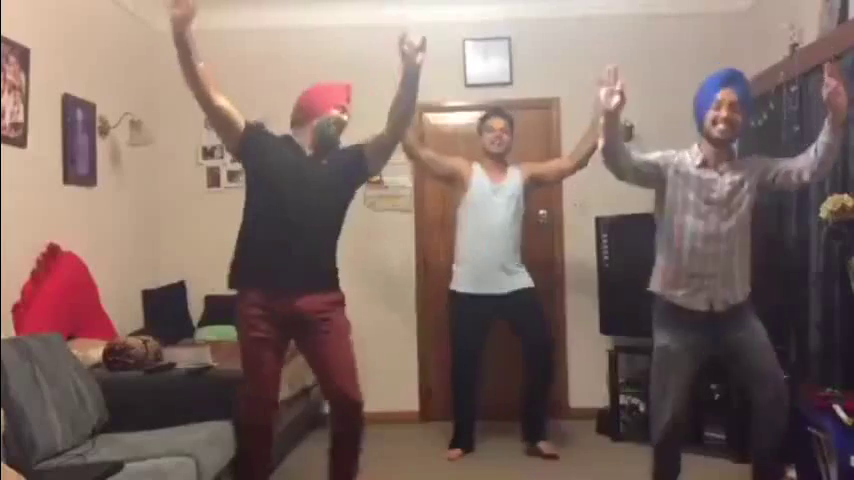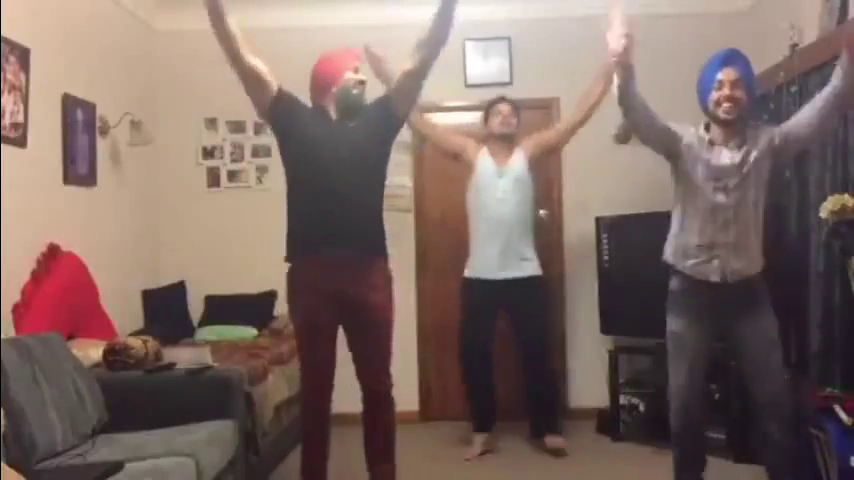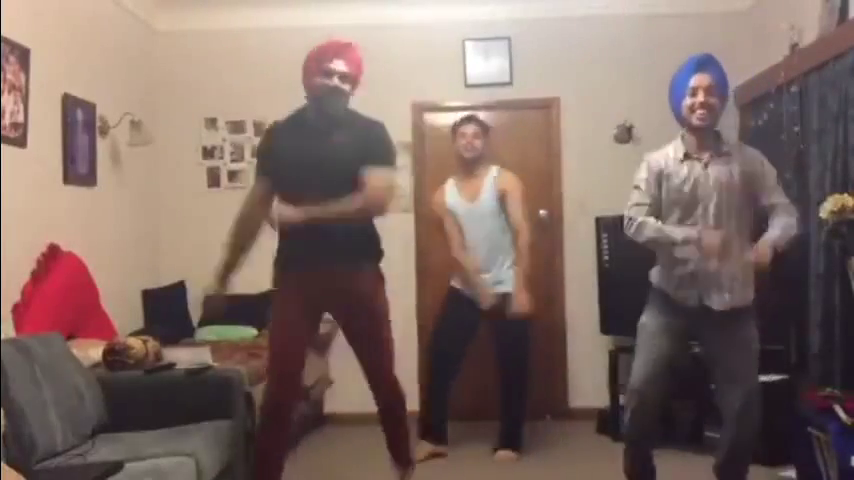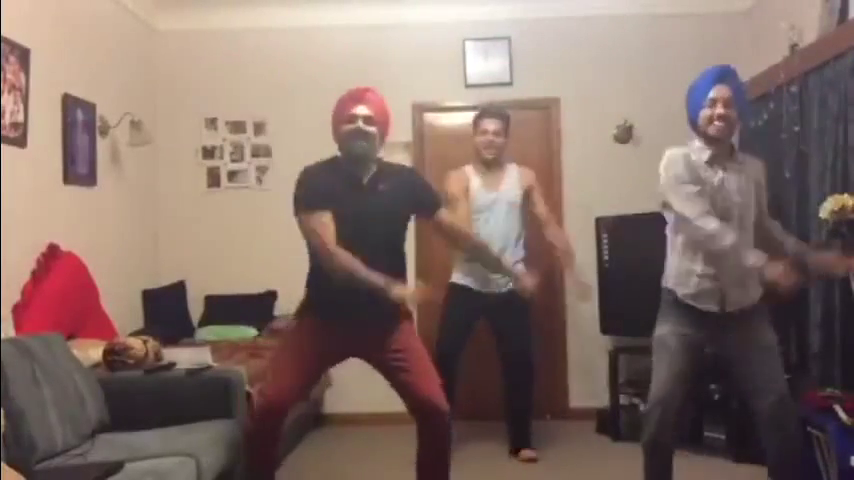
dt=1s
person 1, frame 1
left shoulder: (346, 164)
right shoulder: (263, 150)
left elbow: (395, 130)
right elbow: (209, 98)
left wrist: (411, 73)
left hip: (320, 300)
right hip: (262, 298)
left knee: (348, 399)
right knee: (258, 407)
person 1, frame 2
left shoulder: (378, 119)
right shoulder: (295, 120)
left elbow: (419, 62)
right elbow: (242, 59)
left hip: (369, 271)
right hip: (311, 272)
left knee: (377, 384)
right knee: (316, 388)
person 1, frame 3
left shoulder: (370, 132)
right shoulder: (279, 136)
left elbow: (378, 200)
right elbow: (253, 210)
left wrist: (303, 215)
right wrist: (224, 274)
left hip: (357, 270)
right hip: (298, 273)
left knee: (383, 379)
right knee: (280, 388)
person 1, frame 4
left shoulder: (407, 181)
right shoulder: (315, 181)
left elbow: (458, 234)
right elbow: (326, 250)
left wrist: (509, 271)
right wrist: (389, 287)
left hip: (388, 317)
right hip: (325, 317)
left knee: (435, 411)
right knee: (267, 410)
person 2, frame 1
left shoulder: (754, 171)
right shoulder: (669, 166)
left elbow: (810, 168)
right elbow: (623, 167)
left wrist: (835, 118)
right wrist: (611, 121)
left hip: (734, 308)
right hip: (678, 308)
left knee: (774, 394)
right knee: (670, 411)
person 2, frame 2
left shoulder: (766, 142)
right shoulder: (681, 143)
right elbow: (635, 117)
right wrist: (623, 64)
left hip: (746, 289)
right hip: (691, 288)
left knee: (773, 395)
right knee: (686, 398)
person 2, frame 3
left shoulder: (749, 161)
right shoulder: (657, 163)
left elbow: (784, 214)
right elbow: (635, 223)
left wrist: (770, 245)
right wrist: (691, 236)
left hip: (731, 301)
right hip: (671, 298)
left knee: (741, 408)
right knee: (642, 391)
person 2, frame 4
left shoulder: (753, 171)
right shoulder: (678, 162)
right elbow: (700, 224)
left wrist: (812, 258)
right wrist: (763, 263)
left hip: (743, 305)
right hip: (686, 305)
left knee: (775, 404)
right knee: (662, 405)
person 3, frame 1
left shoulder: (524, 174)
right shoulder: (463, 171)
left elbow: (574, 162)
right elbow: (417, 152)
left wrist: (600, 122)
left hip: (516, 285)
right hip: (468, 288)
left knee: (541, 353)
right knee: (464, 365)
left ankle: (535, 434)
right ankle: (462, 438)
person 3, frame 2
left shoulder: (530, 150)
right shoulder: (469, 151)
left elbow: (577, 118)
right elbow: (421, 123)
left wrist: (608, 70)
right wrist: (391, 79)
left hip: (524, 273)
right hip: (479, 274)
left knee: (535, 352)
right knee: (474, 352)
left ankle: (548, 428)
right ankle: (483, 430)
person 3, frame 3
left shoulder: (505, 181)
right shoulder: (443, 194)
left elbow: (521, 235)
right elbow: (457, 248)
left wrist: (520, 288)
right wrist: (477, 284)
left hip: (506, 288)
right hip: (465, 289)
left knee: (512, 365)
right knee: (441, 357)
left ankle: (510, 440)
right ankle: (432, 437)
person 3, frame 4
left shoulder: (525, 178)
right shoulder: (458, 180)
left elbow: (549, 224)
left wrist: (568, 257)
right wrist: (503, 265)
left hip: (511, 286)
right hip: (468, 285)
left knee: (519, 365)
right knee: (443, 361)
left ankle: (521, 440)
